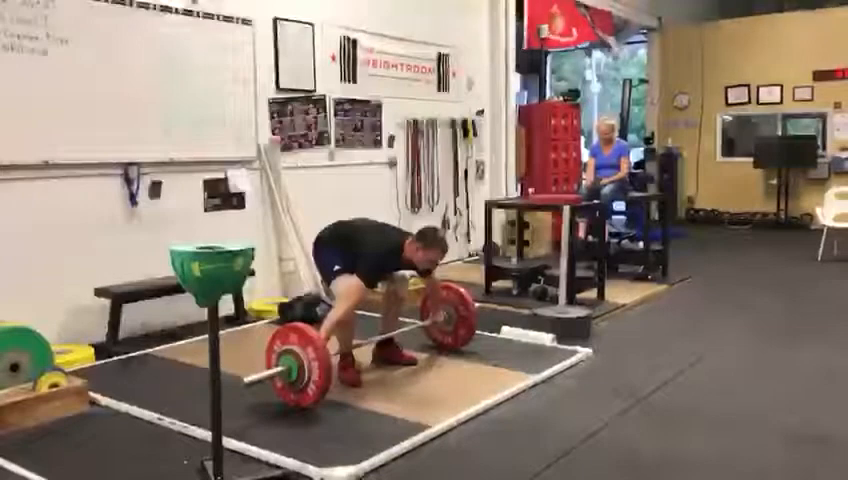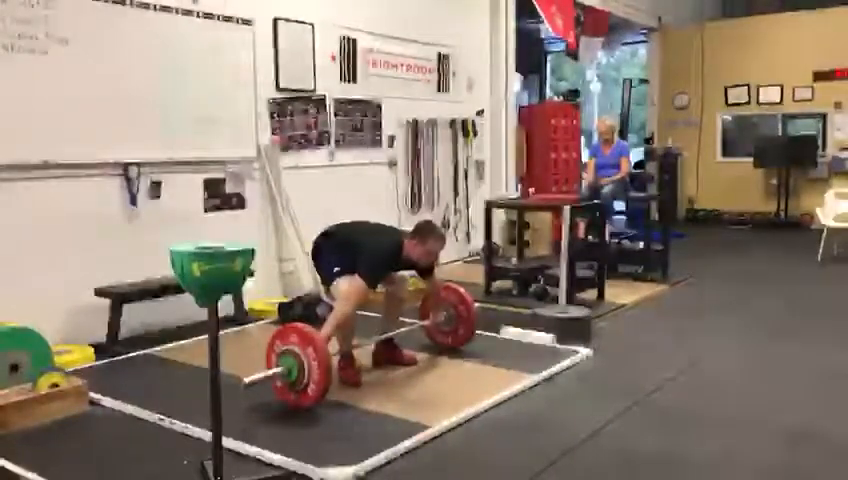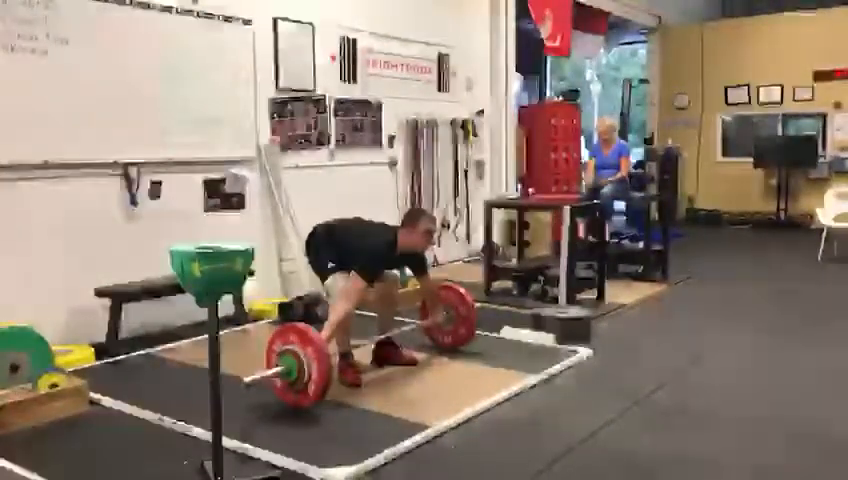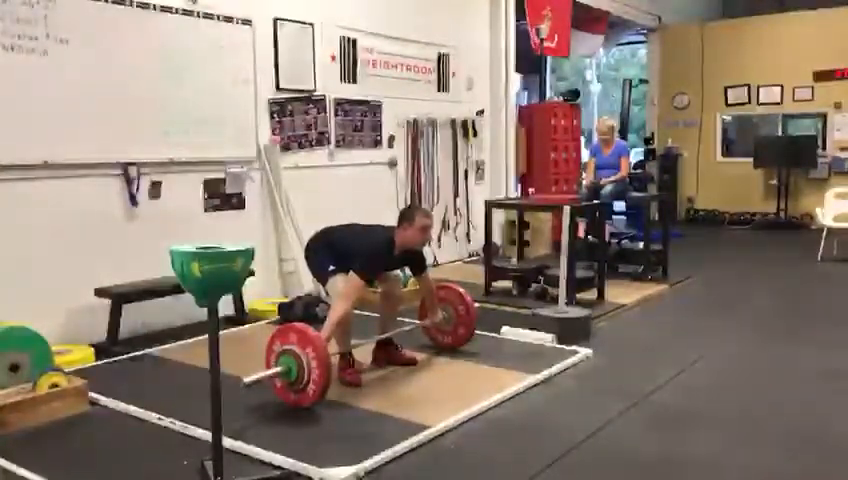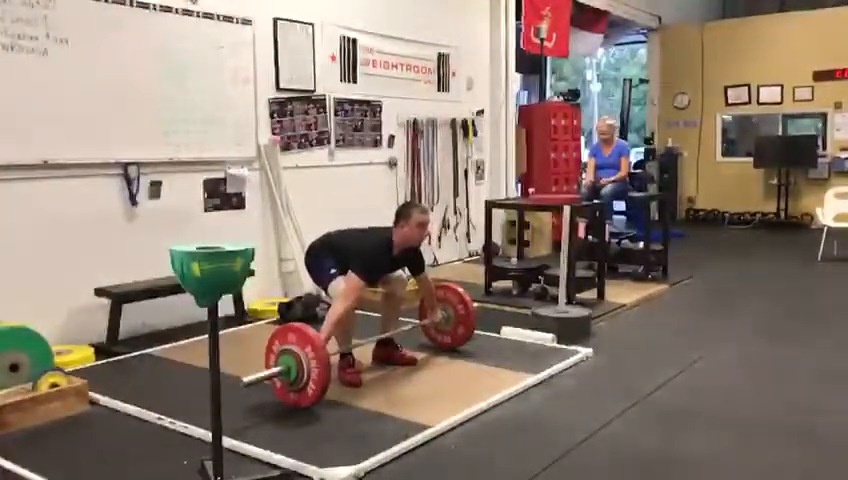
dt=1s
person 1, frame 1
left shoulder: (417, 252)
right shoulder: (382, 254)
left elbow: (431, 282)
right elbow: (348, 300)
left wrist: (437, 311)
left hip: (357, 244)
right hip: (330, 246)
left knee: (399, 283)
right knee: (348, 296)
left ankle: (385, 346)
right ankle: (346, 360)
person 1, frame 2
left shoulder: (418, 252)
right shoulder: (382, 254)
left elbow: (432, 283)
right elbow: (348, 302)
left hip: (356, 248)
right hip: (329, 249)
left knee: (398, 284)
right knee: (348, 296)
left ankle: (385, 347)
right ankle: (346, 360)
person 1, frame 3
left shoulder: (413, 252)
right shoulder: (378, 249)
left elbow: (426, 284)
right elbow: (349, 300)
left wrist: (436, 312)
right wrist: (322, 340)
left hip: (349, 244)
right hip: (323, 244)
left knee: (391, 282)
right knee: (342, 292)
left ankle: (384, 347)
right ankle: (345, 360)
person 1, frame 4
left shoulder: (412, 251)
right shoulder: (376, 249)
left elbow: (425, 283)
right elbow: (347, 299)
left wrist: (434, 312)
left hip: (348, 250)
right hip: (322, 251)
left knee: (393, 284)
right knee: (343, 293)
left ankle: (384, 347)
right ankle: (345, 360)
person 1, frame 5
left shoulder: (410, 250)
right shoulder: (373, 250)
left elbow: (424, 282)
right elbow: (346, 299)
left wrist: (433, 311)
right wrist: (320, 342)
left hip: (349, 257)
right hip: (322, 257)
left knee: (398, 283)
right knee: (346, 295)
left ankle: (385, 346)
right ankle: (346, 359)
